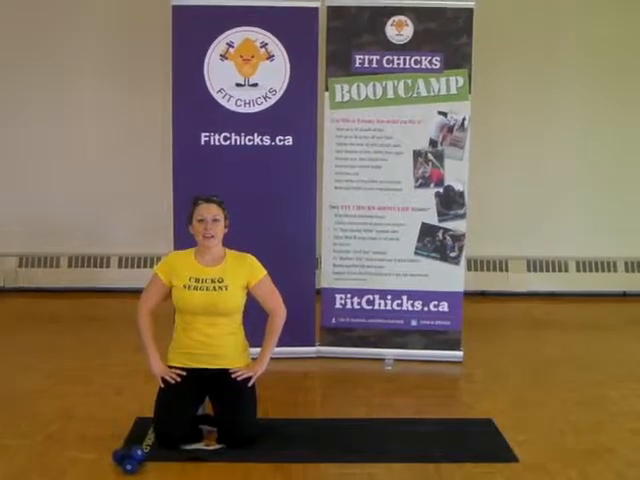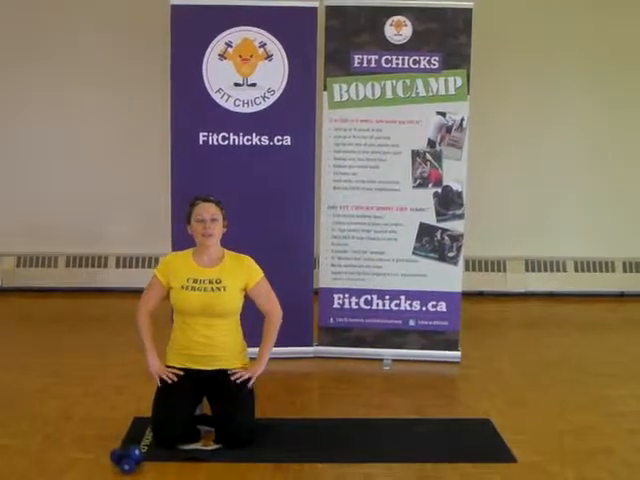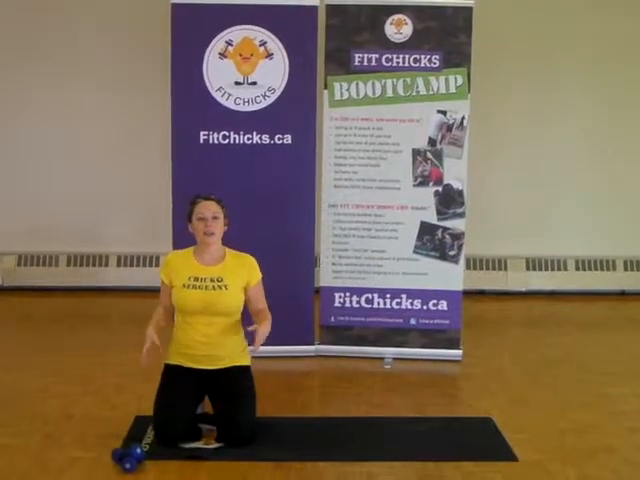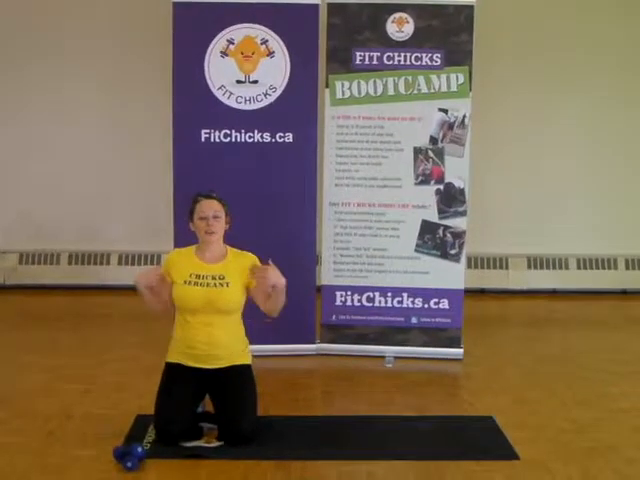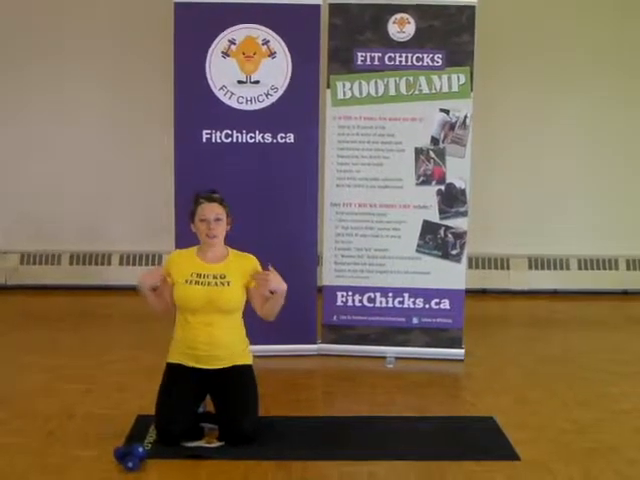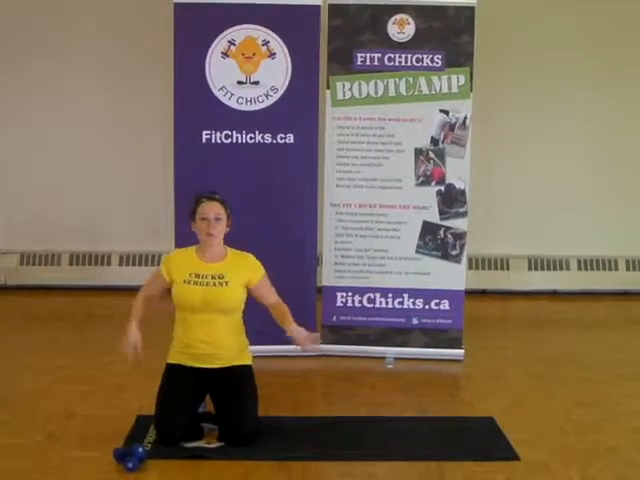
dt=0.3s
person 1, frame 1
left shoulder: (246, 264)
right shoulder: (173, 263)
left elbow: (277, 310)
right elbow: (144, 308)
left wrist: (262, 360)
right wrist: (154, 359)
left hip: (232, 364)
right hip: (183, 364)
left knee: (241, 436)
right knee: (168, 436)
left ankle: (219, 411)
right ankle: (196, 411)
person 1, frame 2
left shoulder: (244, 265)
right shoulder: (171, 264)
left elbow: (273, 312)
right elbow: (145, 309)
left wrist: (262, 361)
right wrist: (152, 356)
left hip: (229, 365)
right hip: (181, 364)
left knee: (239, 436)
right knee: (165, 435)
left ankle: (217, 408)
right ankle: (192, 409)
person 1, frame 3
left shoulder: (245, 263)
right shoulder: (174, 262)
left elbow: (260, 310)
right elbow: (165, 309)
left wrist: (264, 325)
right wrist: (152, 328)
left hip: (231, 363)
right hip: (182, 362)
left knee: (240, 435)
right knee: (167, 434)
left ankle: (220, 408)
right ankle: (194, 407)
person 1, frame 4
left shoulder: (247, 262)
right shoulder: (175, 260)
left elbow: (270, 310)
right elbow: (165, 307)
left wrist: (279, 285)
right wrist: (143, 286)
left hip: (232, 361)
right hip: (184, 360)
left knee: (241, 434)
right knee: (168, 432)
left ankle: (218, 414)
right ankle: (194, 410)
person 1, frame 5
left shoulder: (247, 263)
right shoulder: (177, 261)
left elbow: (267, 314)
right elbow: (167, 309)
left wrist: (280, 290)
right wrist: (146, 288)
left hip: (233, 362)
right hip: (185, 361)
left knee: (242, 434)
right knee: (168, 433)
left ankle: (220, 413)
right ankle: (195, 409)
person 1, frame 6
left shoulder: (247, 263)
right shoulder: (175, 260)
left elbow: (274, 302)
right elbow: (147, 294)
left wrist: (292, 327)
right wrist: (133, 324)
left hip: (232, 362)
right hip: (184, 361)
left knee: (243, 435)
right knee: (168, 433)
left ankle: (221, 407)
right ankle: (195, 410)
